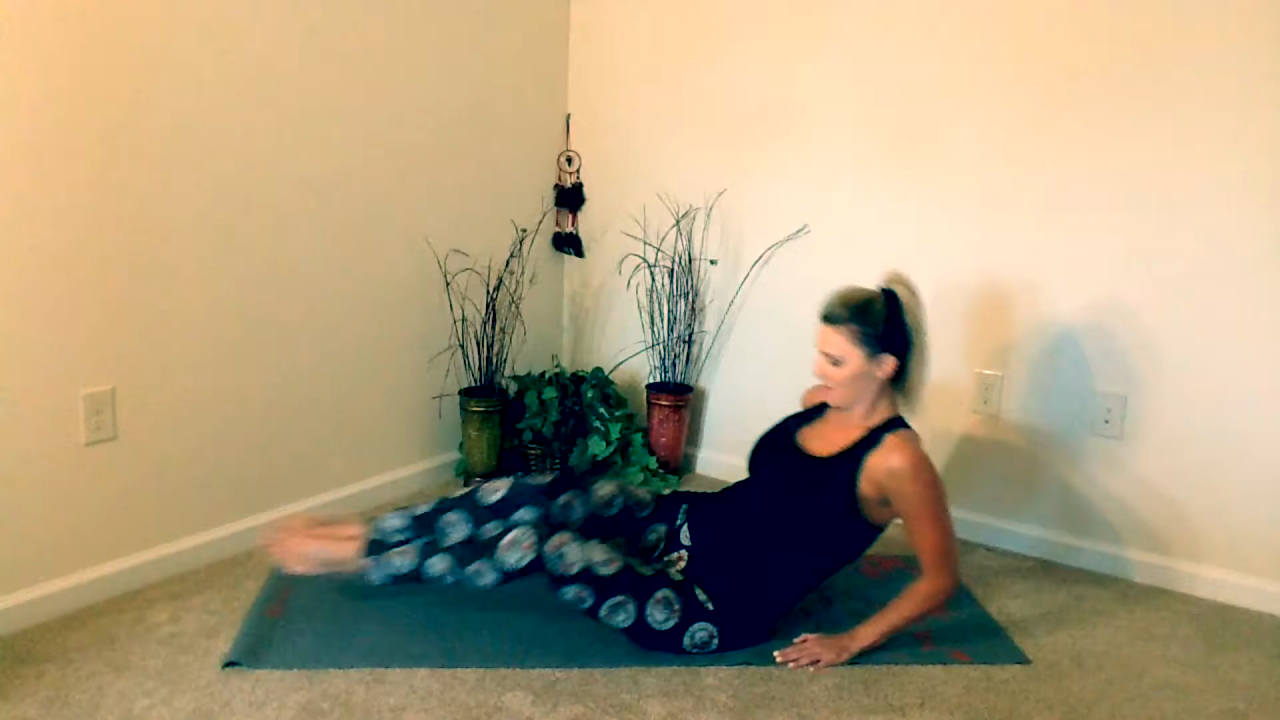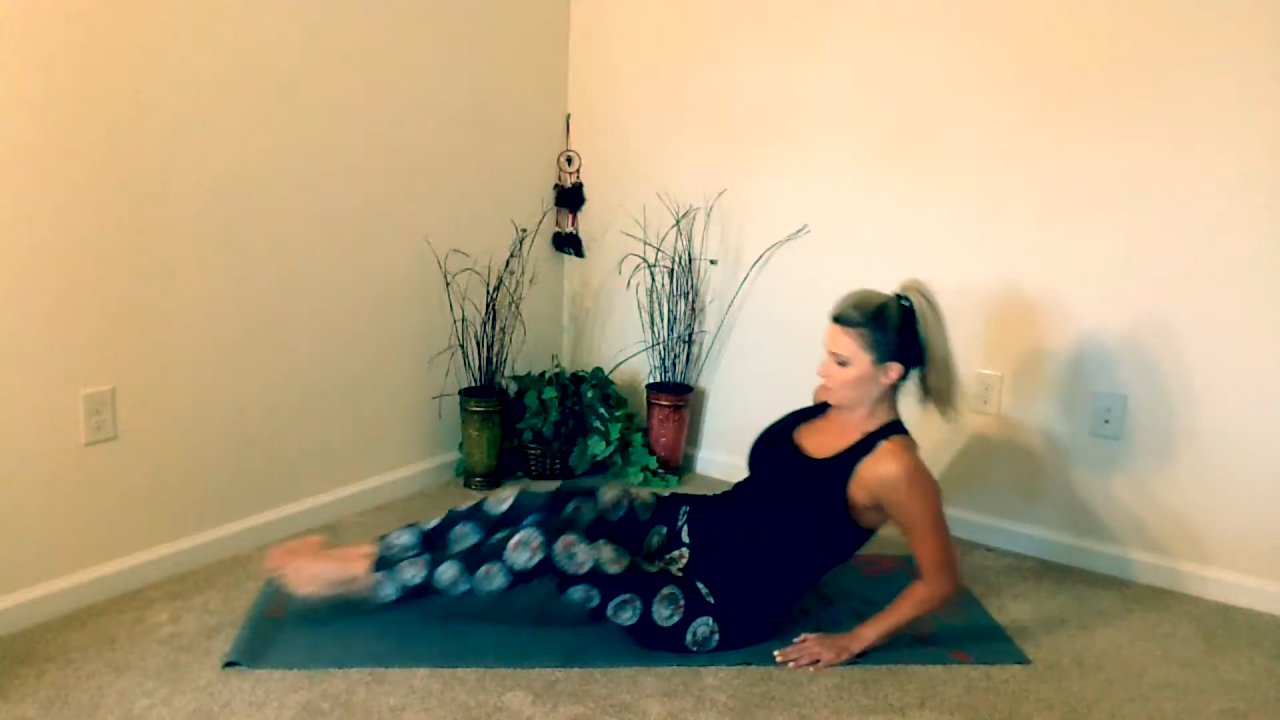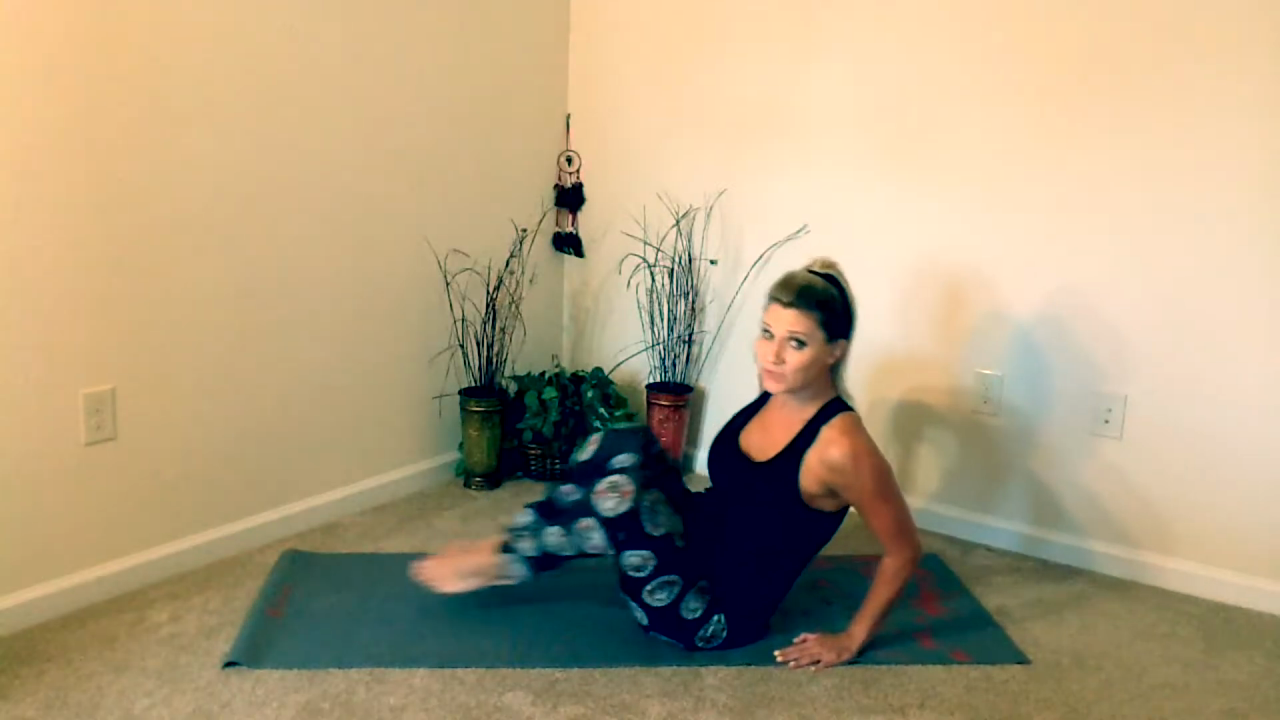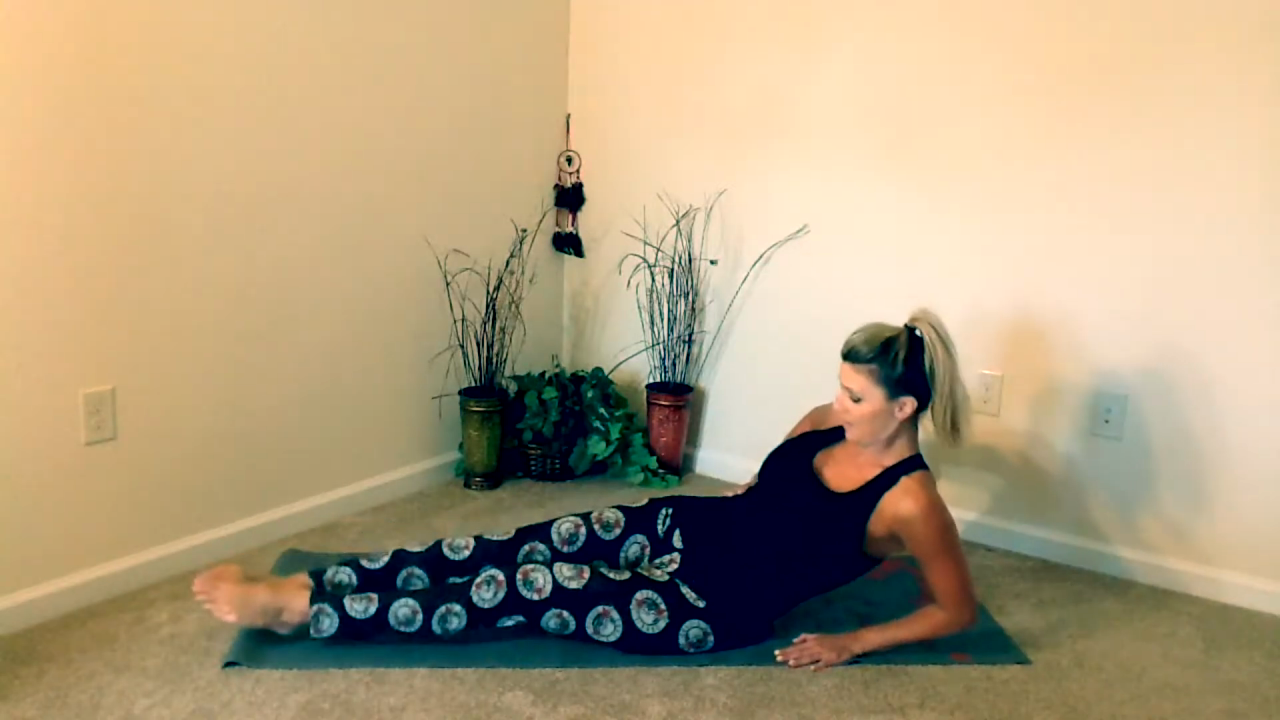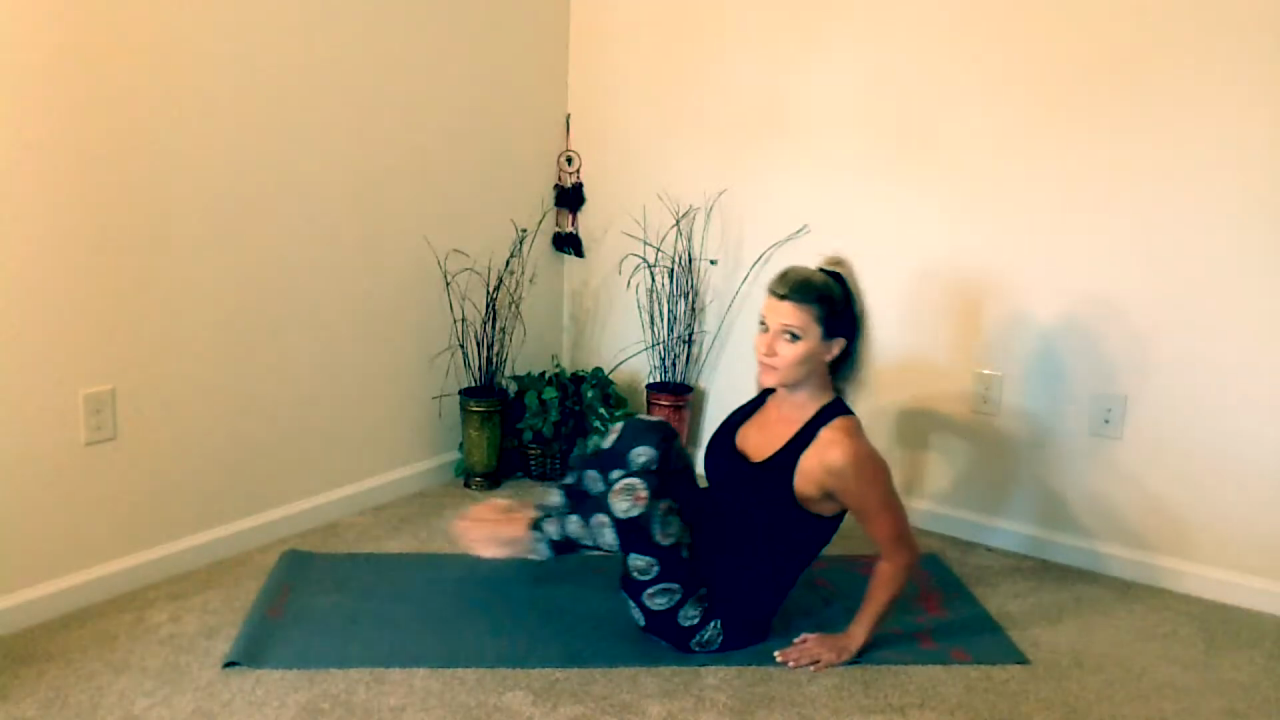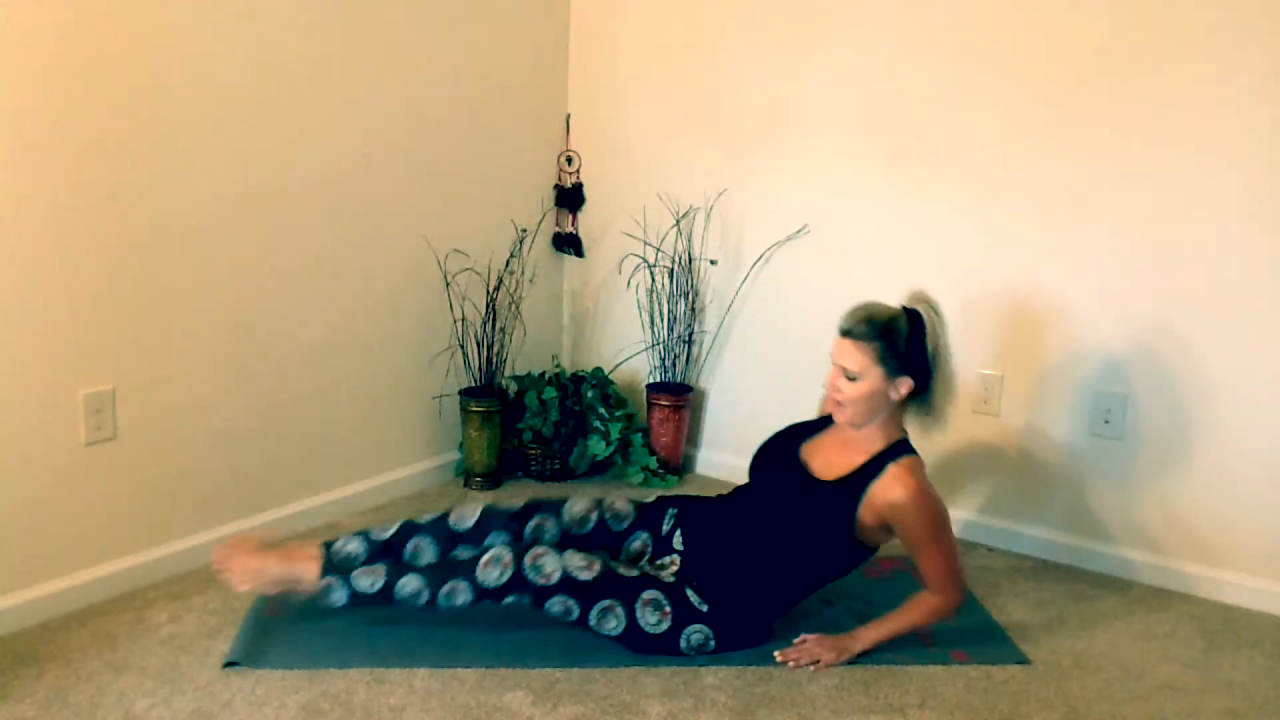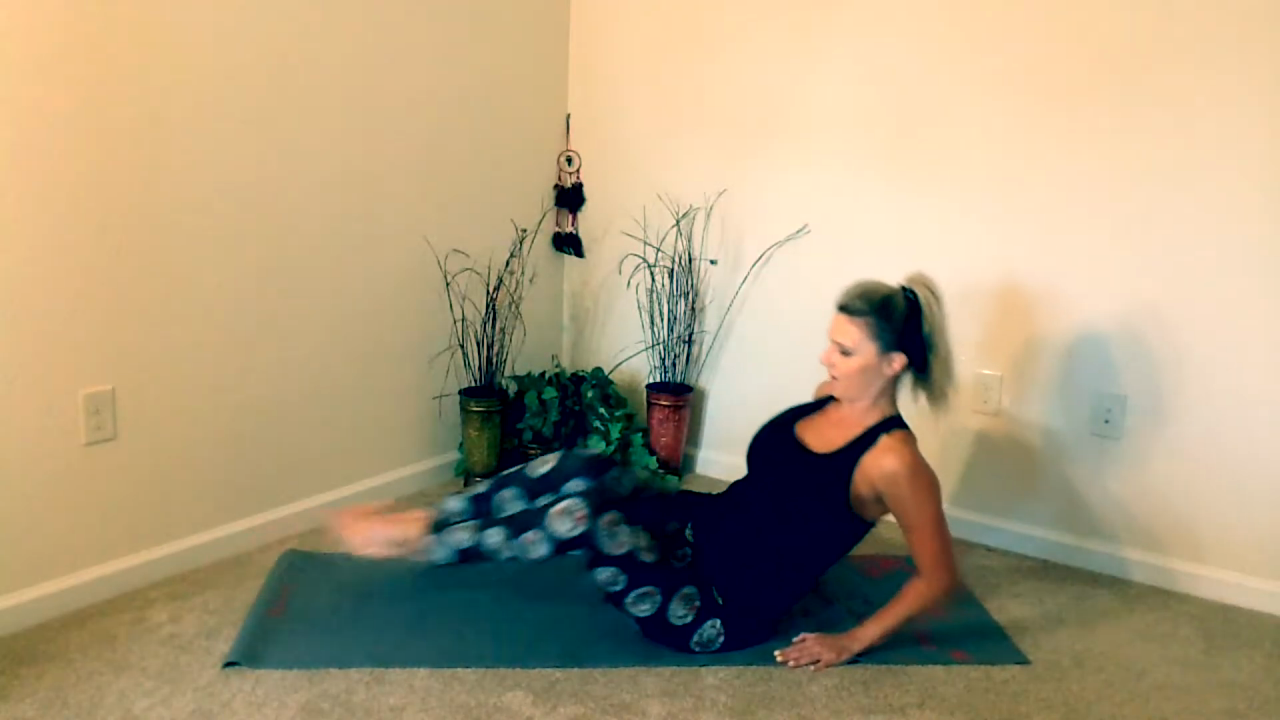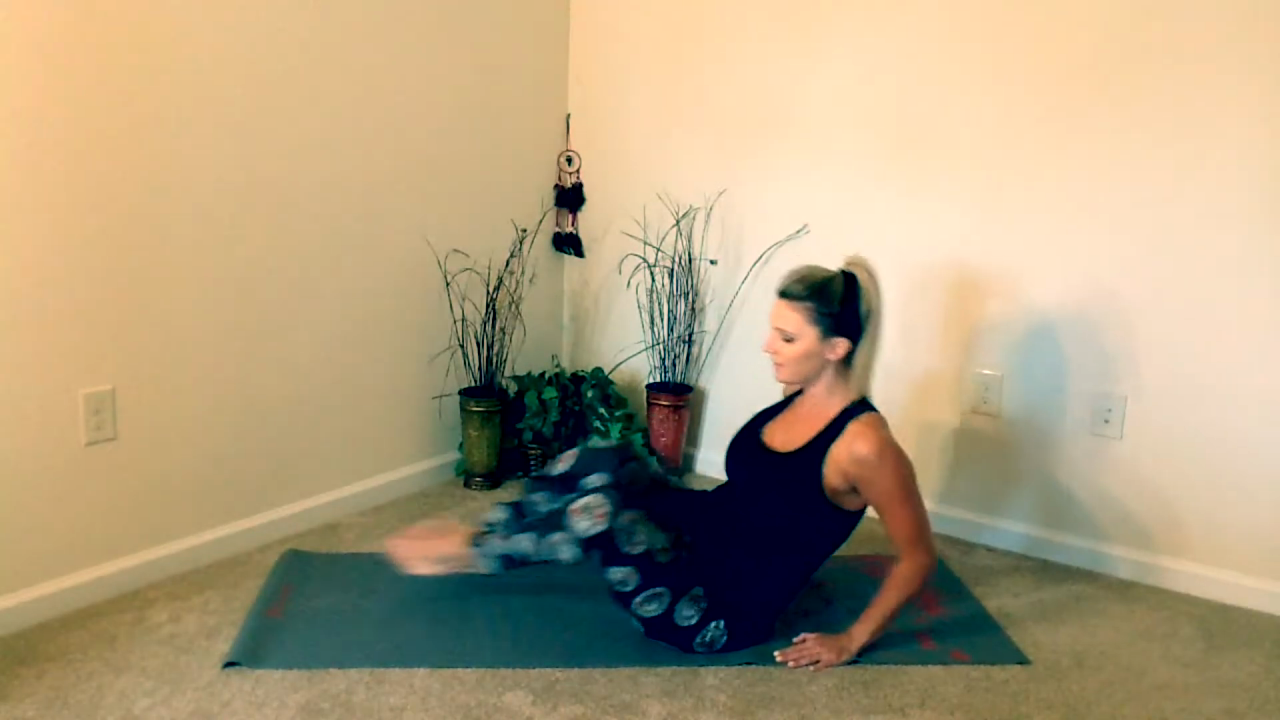
dt=0.5s
person 1, frame 1
left shoulder: (895, 463)
right shoulder: (828, 401)
left elbow: (940, 573)
left wrist: (852, 641)
left hip: (719, 610)
right hip: (692, 526)
left knee: (540, 550)
right knee: (542, 495)
left ankle: (364, 556)
right ankle: (365, 540)
person 1, frame 2
left shoulder: (893, 469)
right shoulder: (832, 402)
left elbow: (940, 581)
left wrist: (851, 641)
left hip: (720, 608)
right hip: (694, 528)
left knee: (549, 548)
right knee: (543, 508)
left ankle: (363, 576)
right ankle: (365, 560)
person 1, frame 3
left shoulder: (843, 448)
right shoulder: (779, 390)
left elbow: (902, 553)
left wrist: (849, 640)
left hip: (711, 611)
left knee: (625, 481)
right knee: (625, 451)
left ankle: (505, 560)
right ankle: (515, 546)
person 1, frame 4
left shoulder: (910, 504)
right shoulder: (827, 421)
left elbow: (956, 608)
left wrist: (850, 643)
left hip: (710, 609)
right hip: (683, 529)
left knee: (518, 591)
right knee: (506, 554)
left ankle: (297, 612)
right ankle: (299, 592)
person 1, frame 5
left shoulder: (840, 452)
right shoulder: (778, 387)
left elbow: (899, 554)
left wrist: (850, 640)
left hip: (708, 617)
right hip: (703, 540)
left knee: (635, 478)
right knee: (642, 441)
left ankle: (540, 536)
right ankle: (550, 524)
person 1, frame 6
left shoulder: (899, 489)
right shoulder: (840, 413)
left elbow: (945, 591)
left wrist: (849, 643)
left hip: (708, 615)
right hip: (685, 532)
left knee: (520, 564)
right knee: (515, 523)
left ankle: (318, 577)
right ankle: (321, 561)
person 1, frame 7
left shoulder: (894, 462)
right shoulder: (832, 398)
left elbow: (938, 577)
left wrist: (851, 644)
left hip: (717, 614)
right hip: (701, 532)
left knee: (577, 510)
right knee: (581, 470)
left ankle: (429, 540)
right ankle: (441, 523)
person 1, frame 8
left shoulder: (864, 445)
right shoulder: (807, 395)
left elbow: (917, 556)
left wrist: (849, 642)
left hip: (713, 616)
right hip: (704, 536)
left knee: (595, 494)
right knee: (601, 466)
left ankle: (478, 552)
right ankle: (486, 543)
